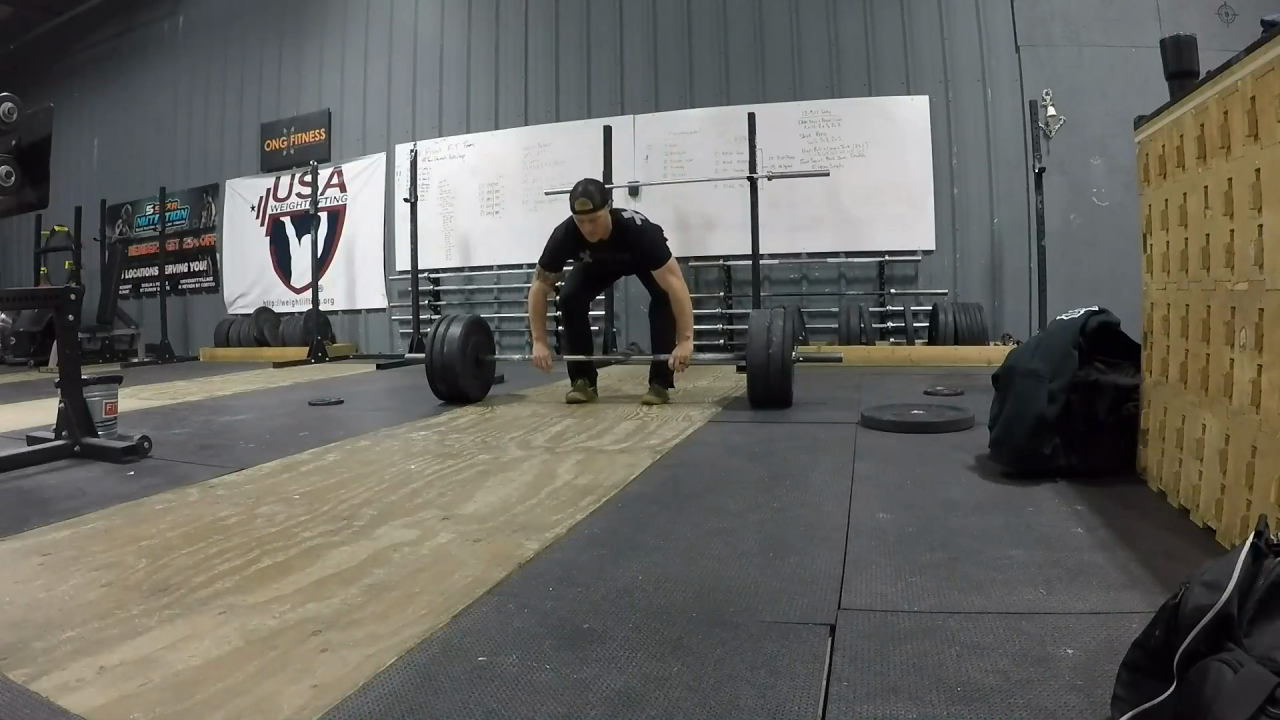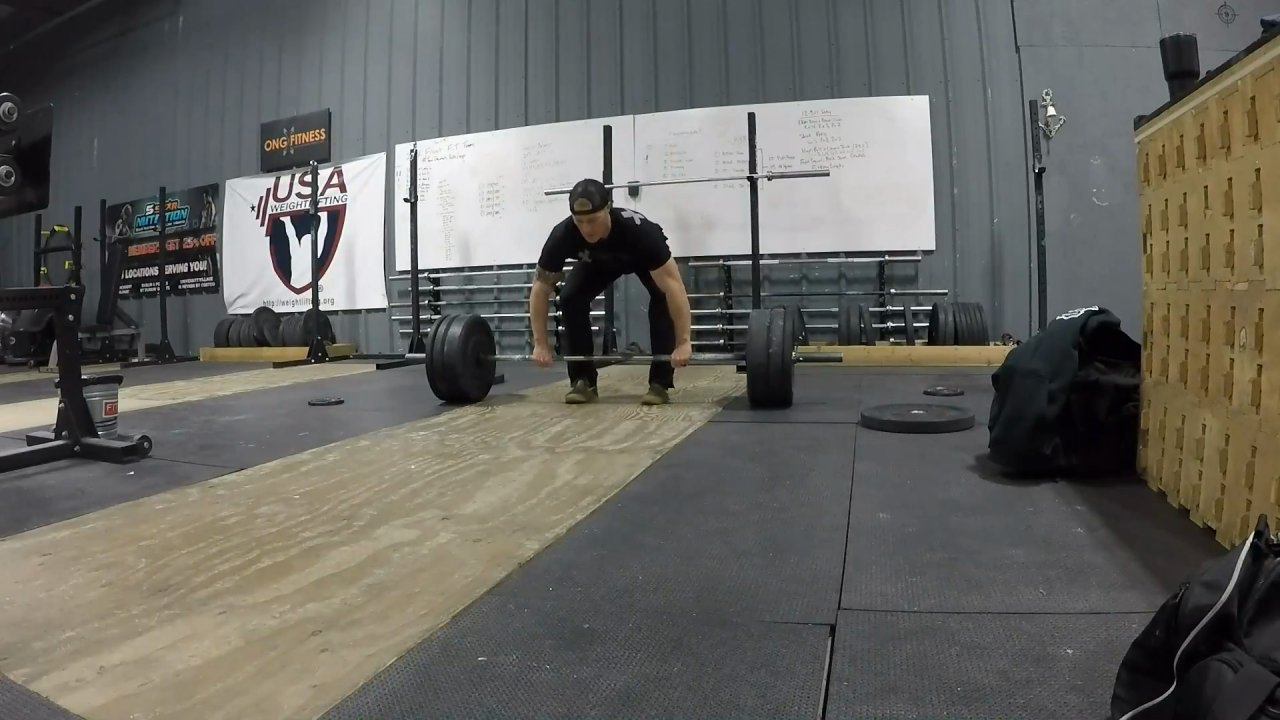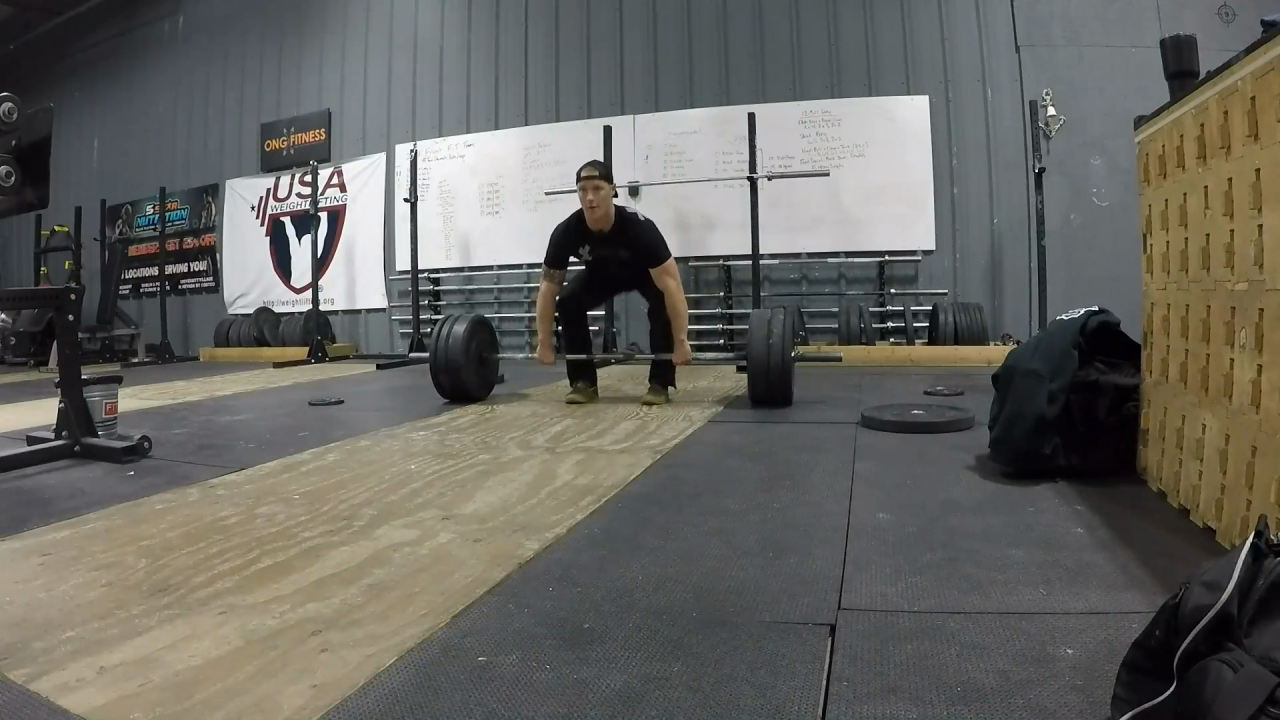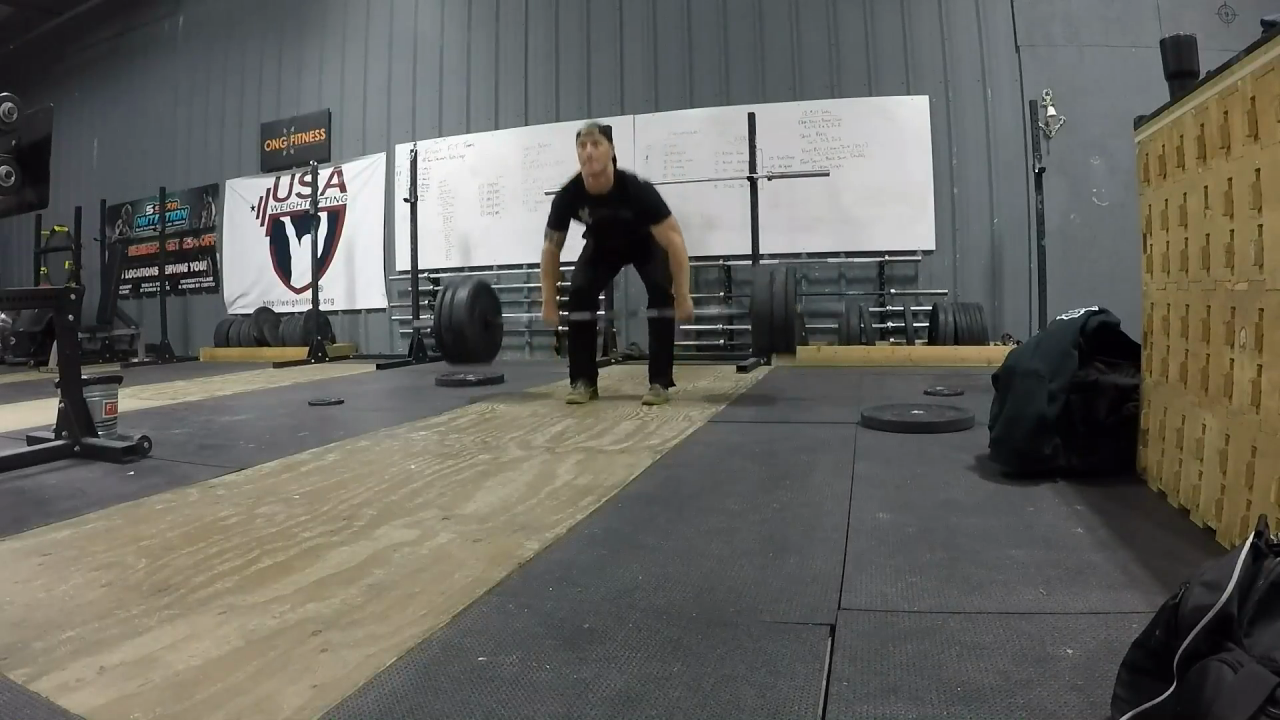
dt=0.5s
person 1, frame 1
left shoulder: (638, 230)
right shoulder: (563, 237)
left elbow: (675, 286)
right elbow: (539, 288)
left wrist: (685, 341)
right wrist: (539, 342)
left hip: (642, 259)
right hip: (598, 264)
left knee: (664, 296)
right knee: (570, 298)
left ankle: (660, 382)
right ankle: (583, 380)
person 1, frame 2
left shoulder: (638, 230)
right shoulder: (562, 236)
left elbow: (673, 287)
right elbow: (540, 290)
left wrist: (683, 342)
right wrist: (540, 343)
left hip: (641, 256)
right hip: (597, 262)
left knee: (662, 296)
right knee: (570, 298)
left ankle: (660, 383)
right ankle: (583, 380)
person 1, frame 3
left shoulder: (639, 228)
right shoulder: (566, 232)
left elbow: (672, 286)
right elbow: (548, 289)
left wrist: (680, 342)
right wrist: (544, 343)
left hip: (642, 272)
right hip: (600, 274)
left knee: (662, 302)
right knee: (567, 302)
left ankle: (659, 383)
right ankle: (583, 381)
person 1, frame 4
left shoulder: (637, 190)
right shoulder: (568, 196)
left elbow: (673, 240)
right elbow: (551, 249)
left wrist: (682, 298)
right wrist: (549, 303)
left hip: (644, 243)
right hip: (601, 245)
left knee: (660, 292)
right knee: (579, 294)
left ankle: (659, 382)
right ankle: (583, 381)
